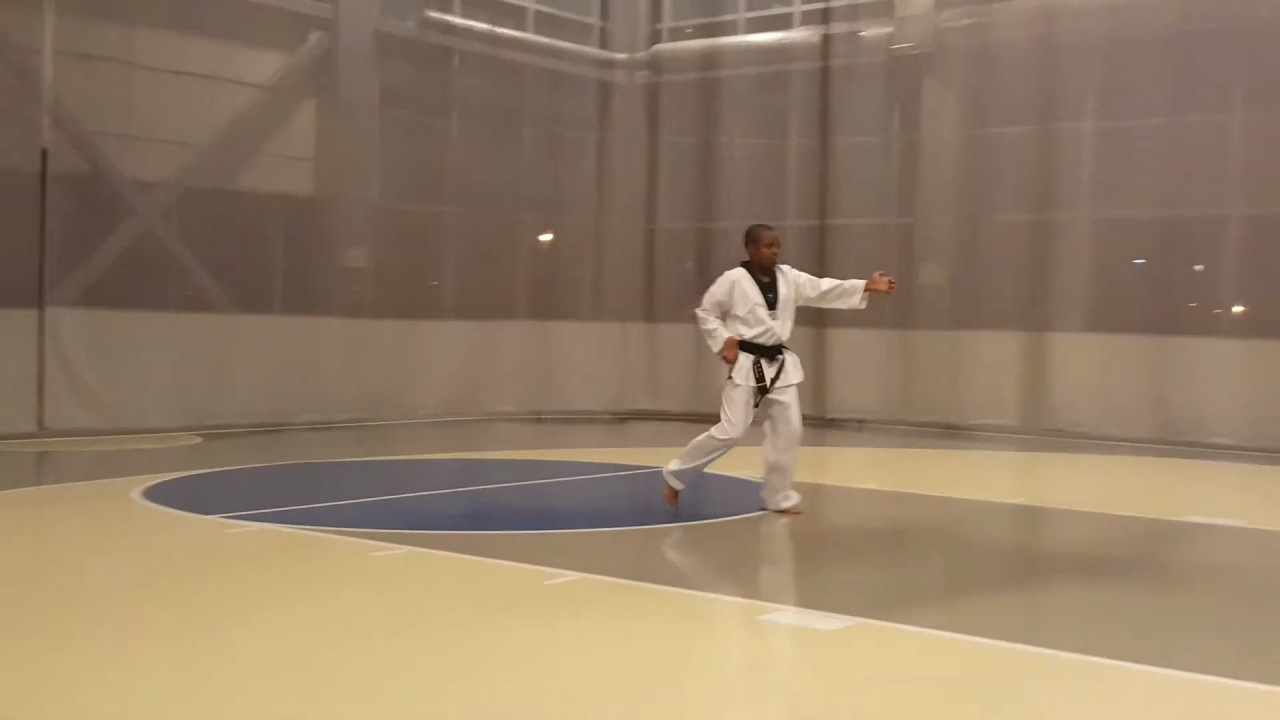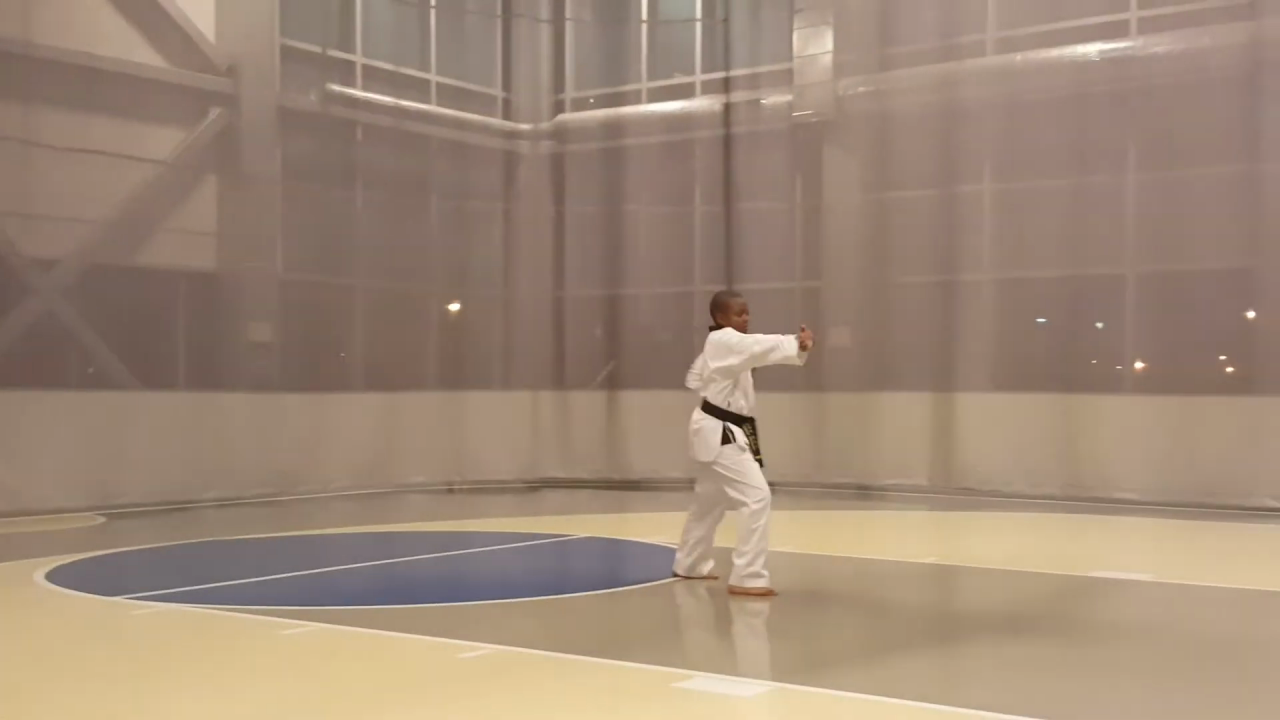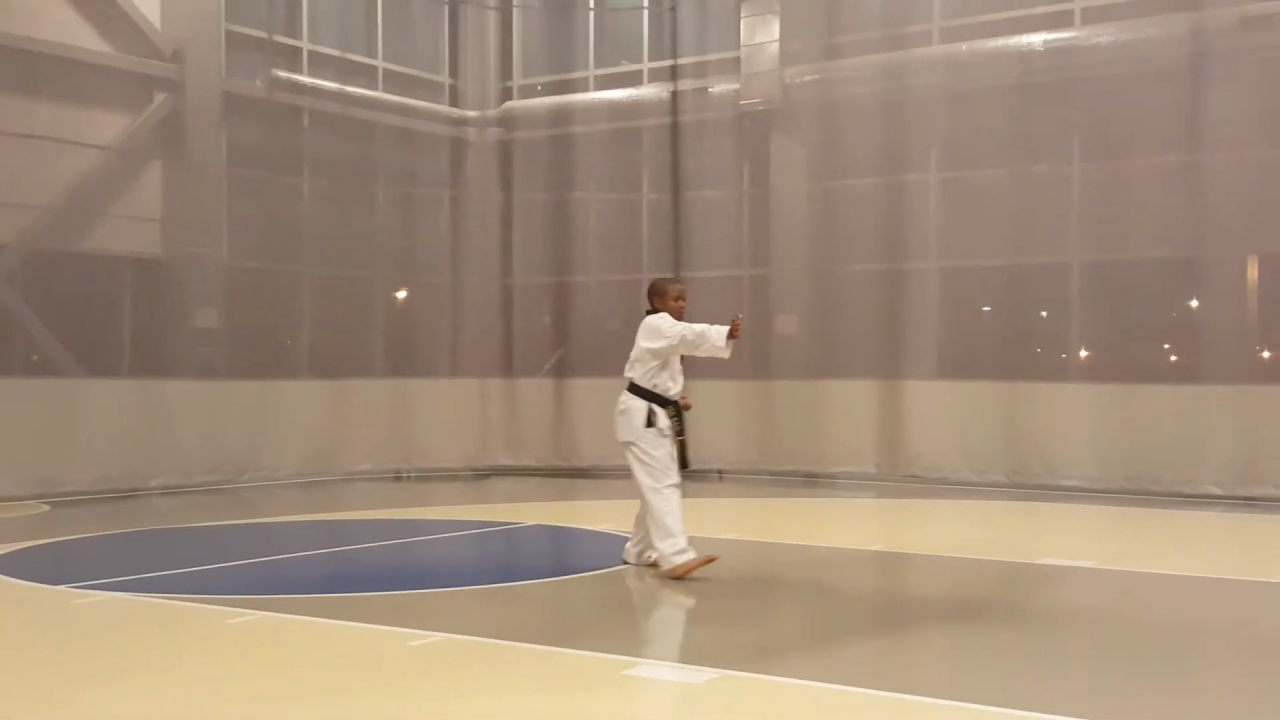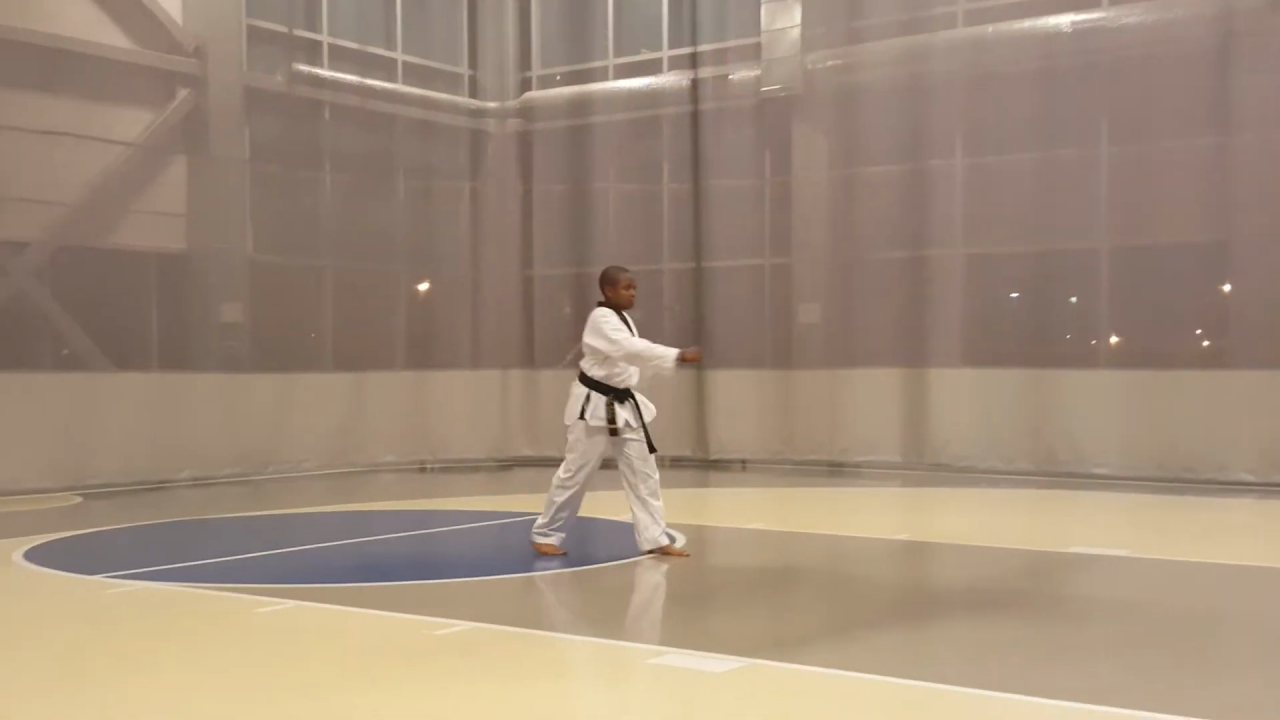
dt=0.7s
person 1, frame 1
left shoulder: (788, 278)
right shoulder: (733, 280)
left elbow: (824, 290)
right elbow: (706, 313)
left wrist: (866, 286)
right wrist: (723, 341)
left hip: (779, 364)
right hip: (745, 364)
left knee: (788, 429)
right knee: (731, 430)
left ankle: (779, 496)
right ankle: (676, 475)
person 1, frame 2
left shoulder: (720, 345)
right shoulder: (723, 341)
left elbow: (695, 379)
right elbow: (760, 348)
left wrist: (727, 389)
right wrist: (796, 343)
left hip: (718, 431)
right hip: (720, 435)
left knee: (709, 502)
right knee: (757, 498)
left ankle: (689, 564)
right ankle: (746, 578)
person 1, frame 3
left shoulder: (659, 331)
right shoulder: (656, 326)
left elbow: (633, 369)
right elbow: (689, 336)
left wrist: (673, 397)
right wrist: (726, 333)
left hip: (655, 415)
right hip: (644, 416)
left knee: (658, 485)
right knee: (662, 484)
left ankle: (640, 552)
right ankle: (676, 557)
person 1, frame 4
left shoulder: (621, 319)
right shoulder: (603, 319)
right elbow: (633, 349)
right wrist: (676, 356)
left hip: (624, 405)
right hip: (593, 406)
left knee: (643, 470)
right knee: (576, 473)
left ankle: (656, 539)
right ankle: (546, 534)
